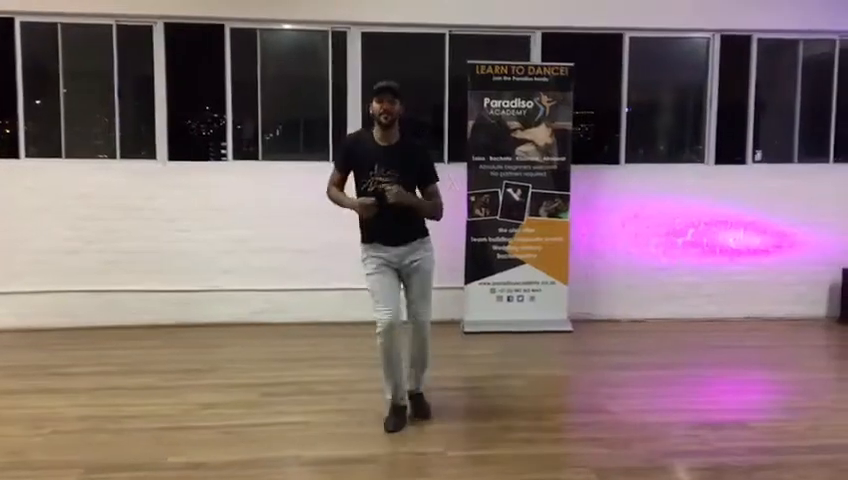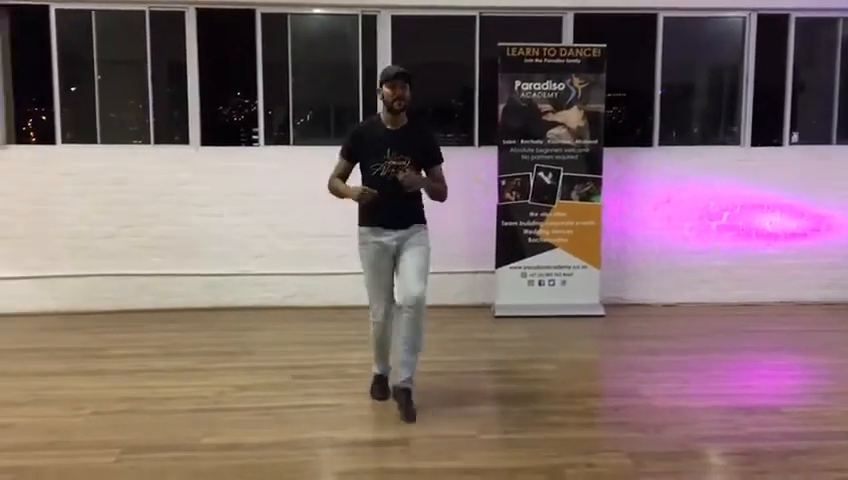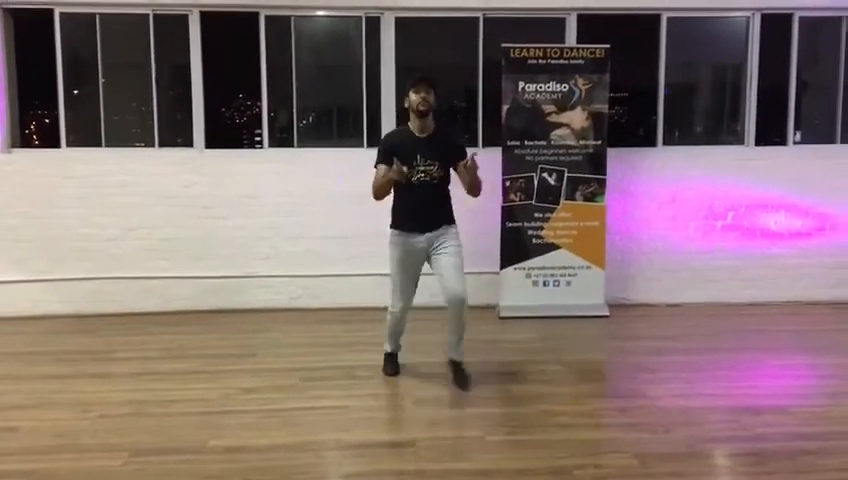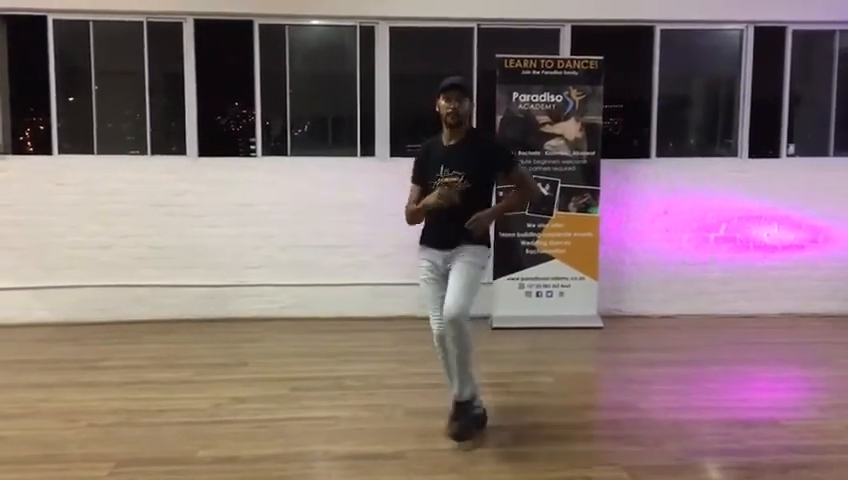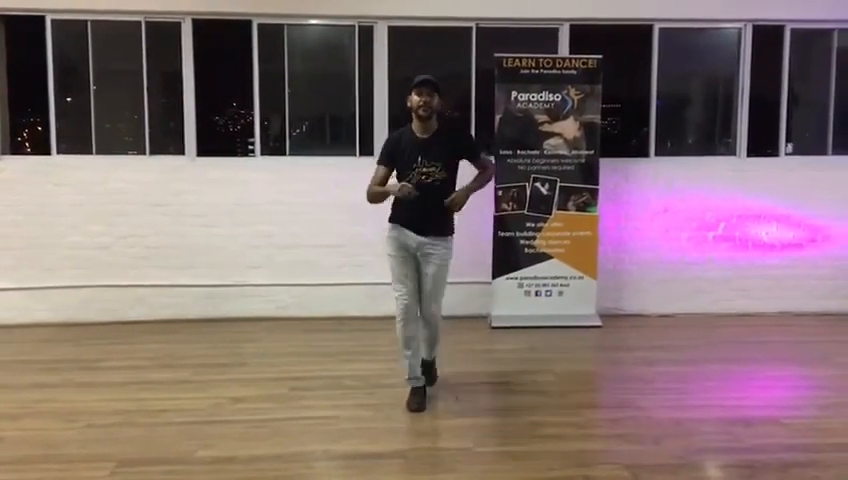
dt=1s
person 1, frame 1
left shoulder: (416, 153)
right shoulder: (354, 145)
left elbow: (437, 211)
right elbow: (333, 187)
left wrist: (409, 199)
right wrist: (353, 203)
left hip: (417, 248)
right hip: (377, 251)
left knee: (421, 323)
right knee: (388, 322)
left ankle: (415, 390)
right ankle: (396, 401)
person 1, frame 2
left shoulder: (422, 136)
right shoulder: (362, 133)
left elbow: (442, 192)
right elbow: (334, 181)
left wrist: (422, 182)
right wrist: (350, 192)
left hip: (413, 232)
right hip: (374, 233)
left knee: (413, 300)
right knee: (381, 312)
left ankle: (404, 385)
right ankle: (380, 372)
person 1, frame 3
left shoulder: (449, 141)
right shoulder: (392, 141)
left elbow: (473, 189)
right elbow: (376, 192)
left wrist: (472, 173)
right wrist: (390, 177)
left hip: (444, 232)
right hip: (404, 234)
left knee: (457, 296)
right knee: (400, 305)
left ankle: (456, 358)
right ankle: (391, 350)
person 1, frame 4
left shoulder: (487, 147)
right shoulder: (427, 152)
left elbow: (528, 187)
right elbow: (411, 216)
left wrist: (492, 212)
right wrist: (430, 201)
left hip: (470, 250)
right hip: (430, 253)
left knee: (455, 314)
right knee: (441, 333)
left ankle: (462, 398)
right ankle: (474, 409)
person 1, frame 5
left shoulder: (456, 139)
right shoulder: (396, 141)
left elbow: (488, 169)
right elbow: (371, 194)
left wrist: (466, 191)
right wrist: (392, 189)
left hip: (439, 238)
right hip: (401, 234)
left knee: (430, 311)
right knee: (405, 307)
left ankle: (428, 357)
right ankle: (415, 382)
